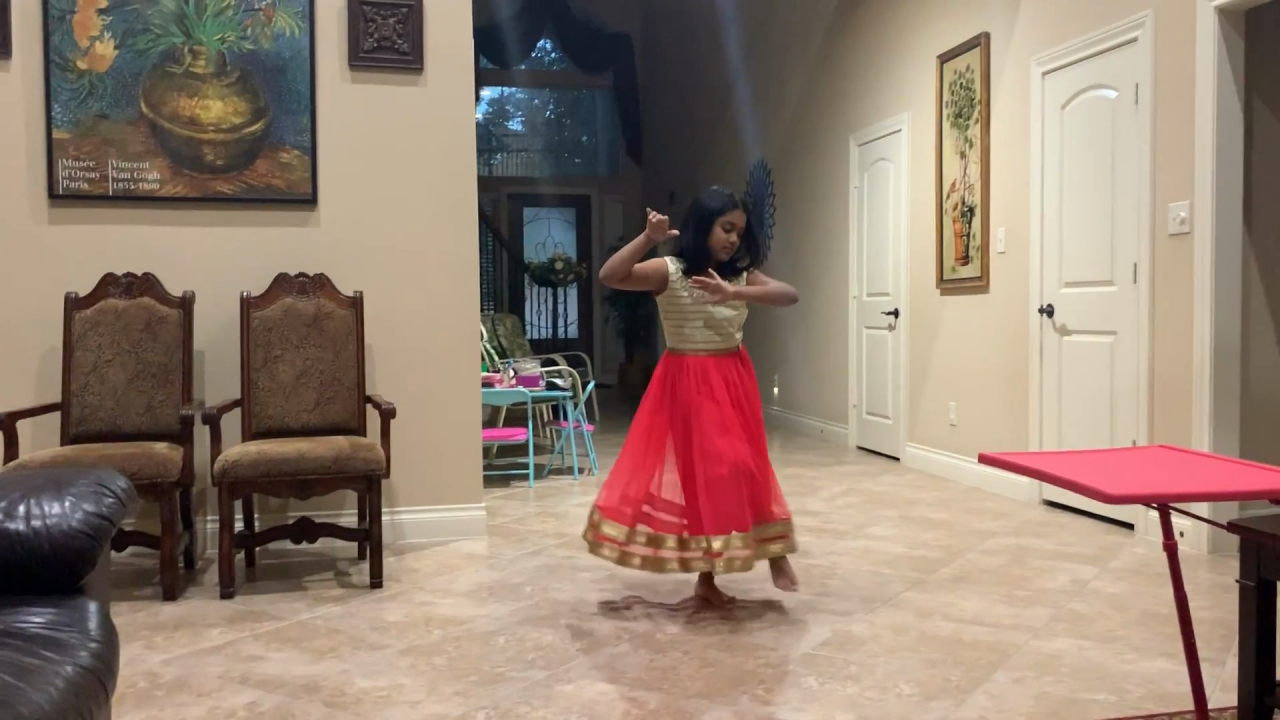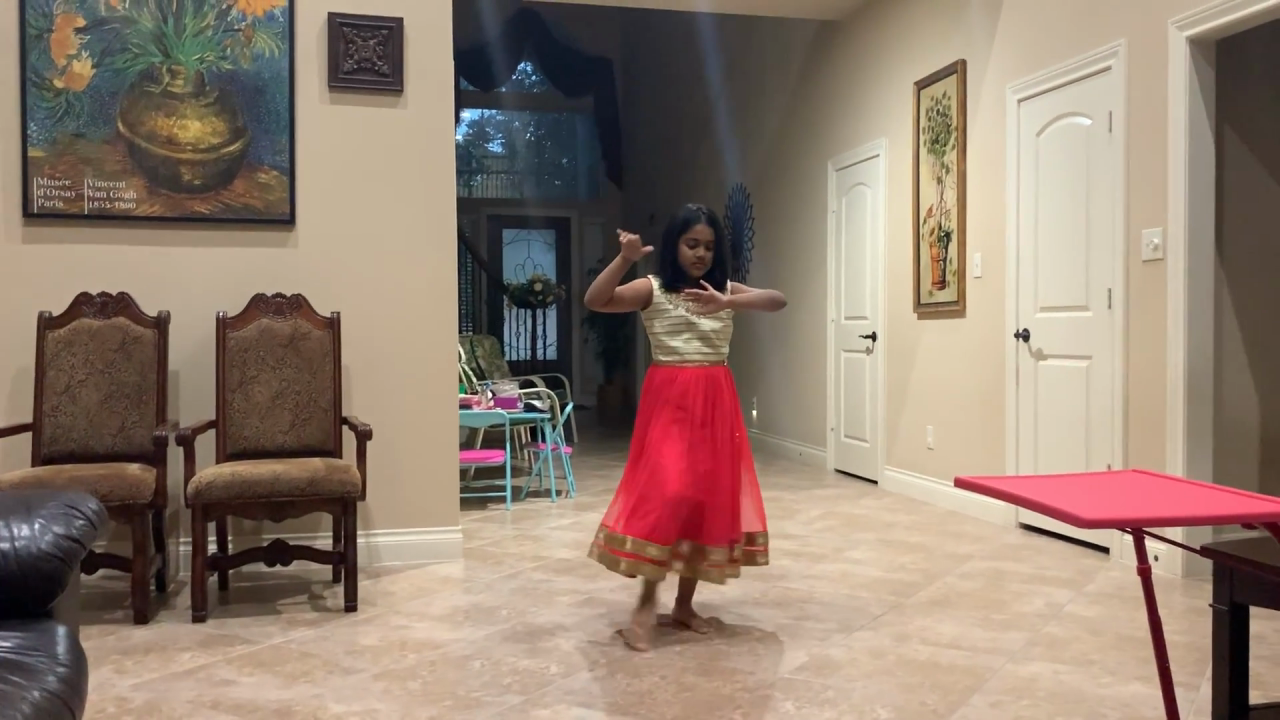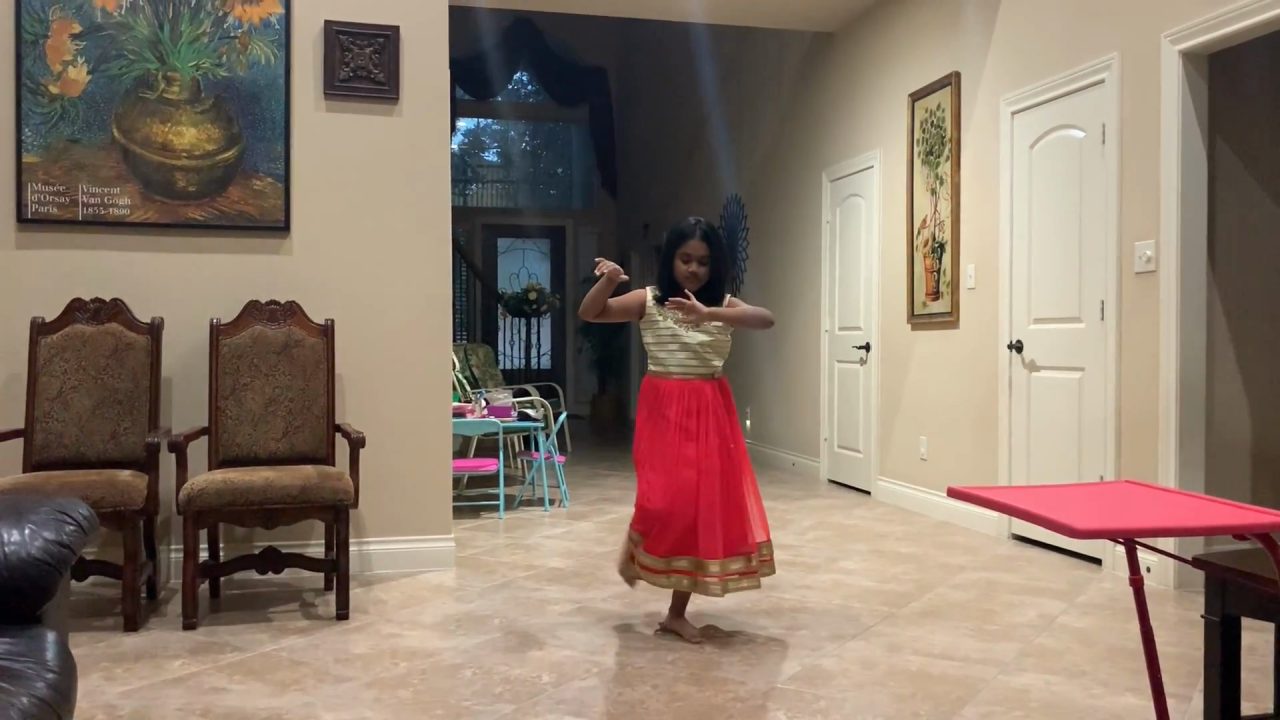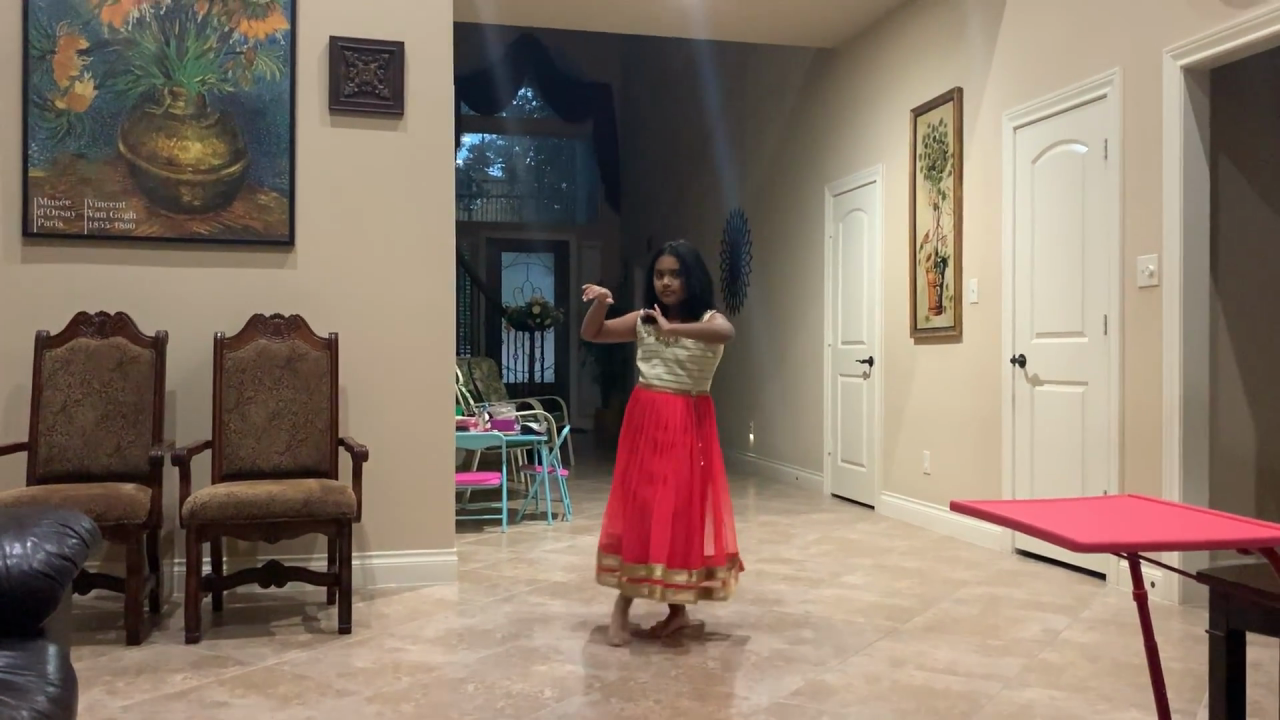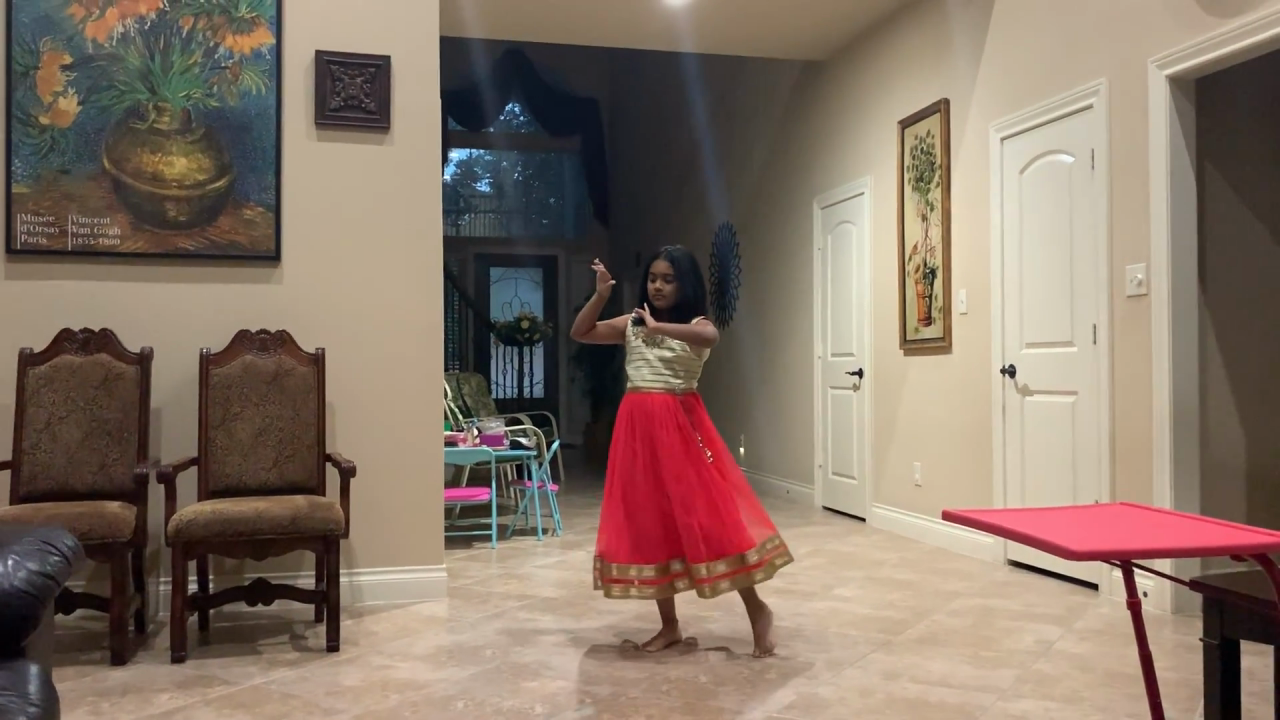
dt=0.7s
person 1, frame 1
left shoulder: (740, 275)
right shoulder: (667, 272)
left elbow: (789, 295)
right elbow: (609, 277)
left wrist: (733, 293)
right wrist: (646, 238)
left hip: (734, 379)
right hip: (686, 380)
left knee: (737, 470)
right knee: (706, 469)
left ankle: (707, 577)
person 1, frame 2
left shoulder: (725, 290)
right shoulder: (652, 290)
left elbow: (778, 300)
right elbow: (594, 301)
left wrist: (726, 302)
right wrist: (624, 259)
left hip: (716, 397)
right hip: (669, 396)
left knee: (708, 493)
right knee: (667, 490)
left ankle: (684, 603)
right ankle: (646, 599)
person 1, frame 3
left shoulder: (723, 305)
right shoulder: (648, 301)
left elbow: (766, 319)
right elbow: (588, 313)
left wrist: (708, 314)
right wrist: (607, 281)
left hip: (710, 409)
right hip: (663, 408)
left knee: (706, 500)
right knee: (662, 500)
left ankle: (676, 612)
right ankle: (636, 546)
person 1, frame 4
left shoulder: (707, 320)
right shoulder: (643, 320)
left elbow: (727, 332)
right elbow: (591, 334)
left wrist: (672, 329)
right wrist: (599, 303)
left hip: (689, 421)
right hip: (645, 419)
left knee: (678, 509)
right knee: (639, 508)
left ankle: (677, 608)
right ankle: (635, 608)
person 1, frame 5
left shoulder: (696, 325)
right shoulder: (631, 324)
left elbow: (710, 337)
right elbow: (579, 333)
left wrist: (657, 327)
right wrist: (600, 295)
left hip: (680, 422)
right hip: (636, 424)
left knee: (706, 510)
right knee: (645, 517)
left ankle: (755, 604)
right ankle: (669, 625)
